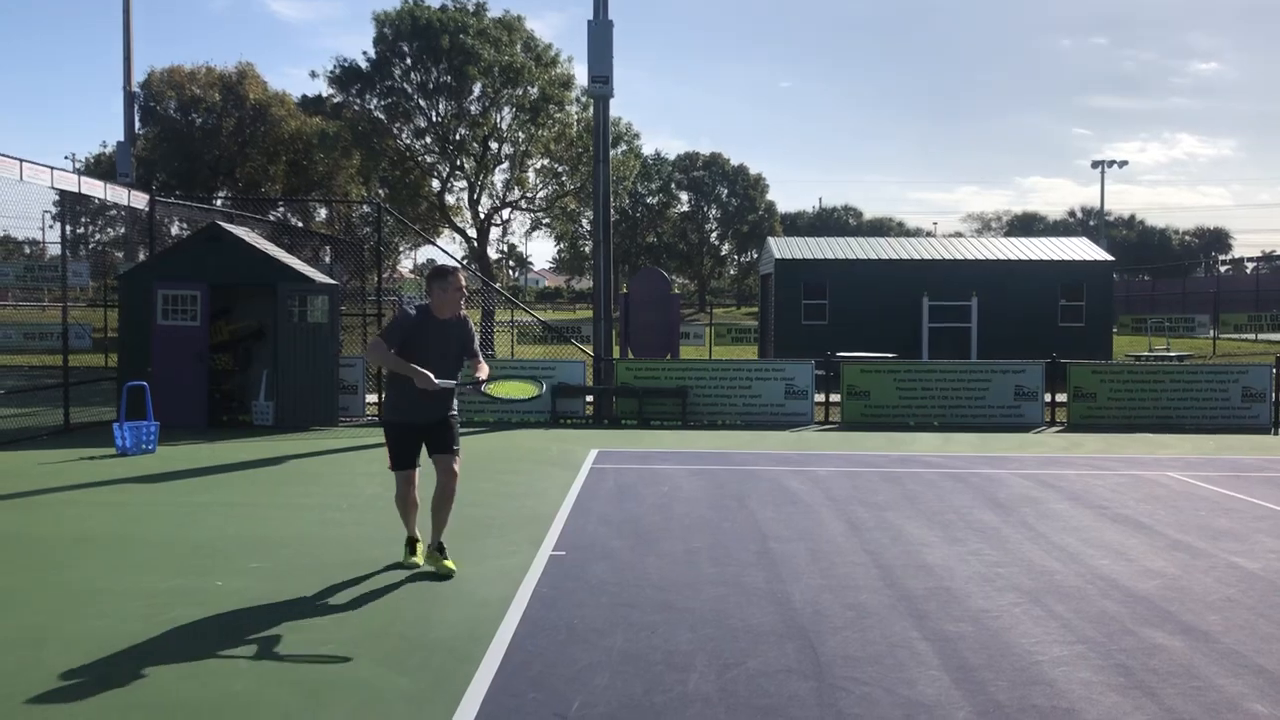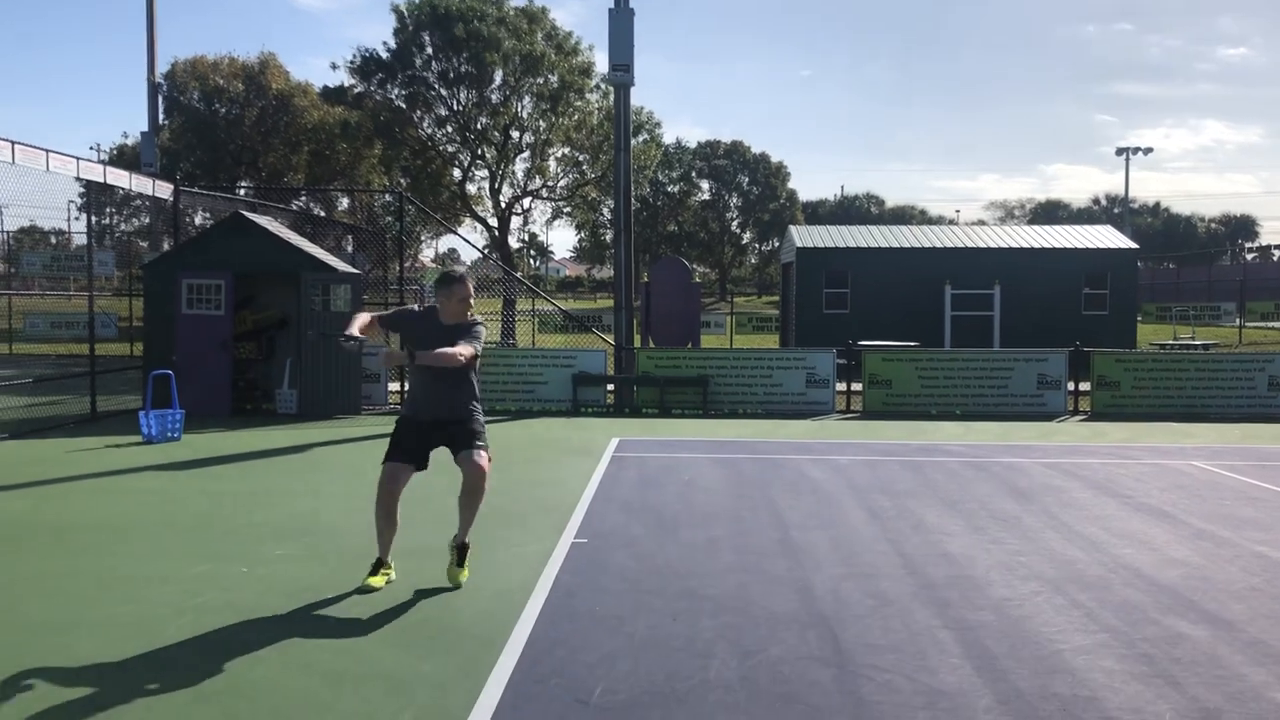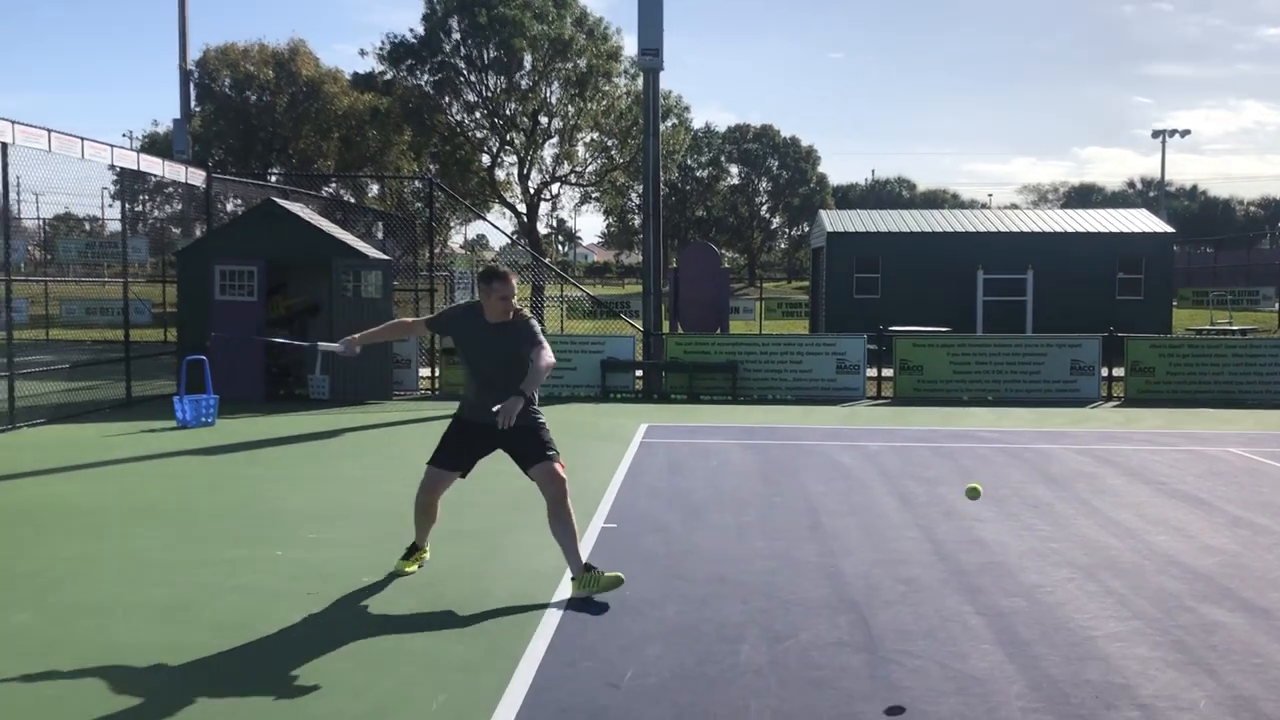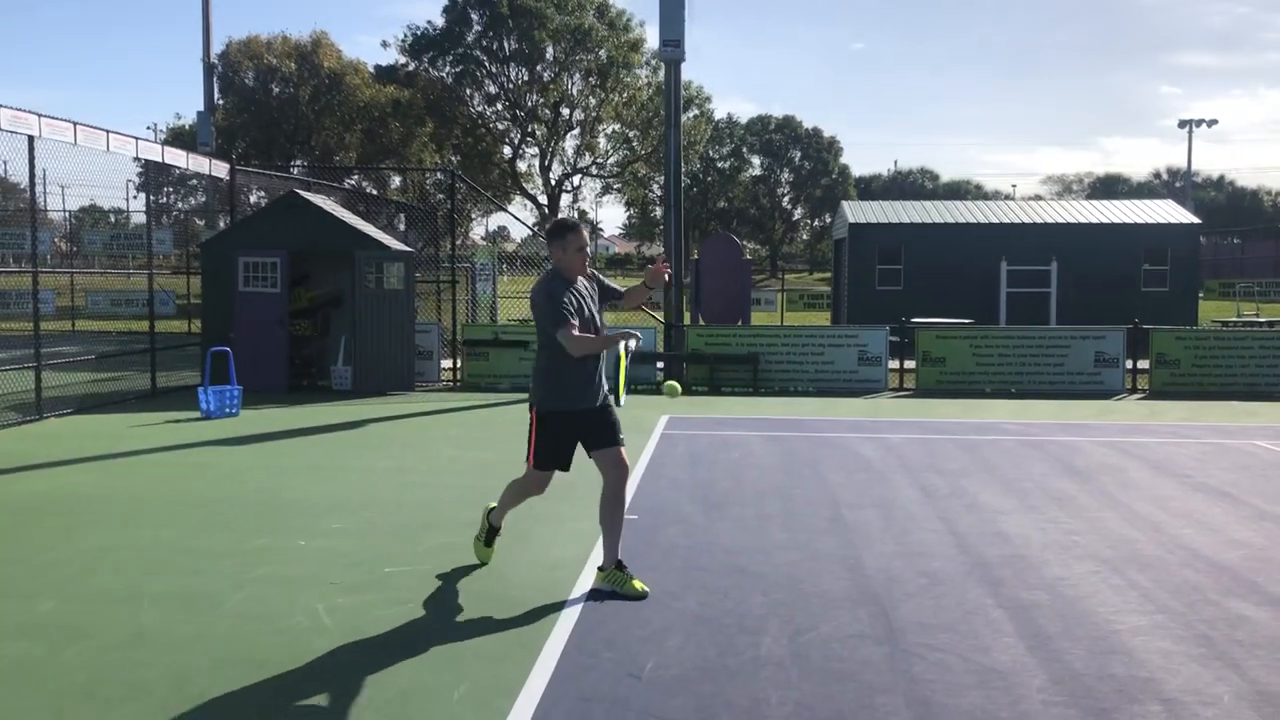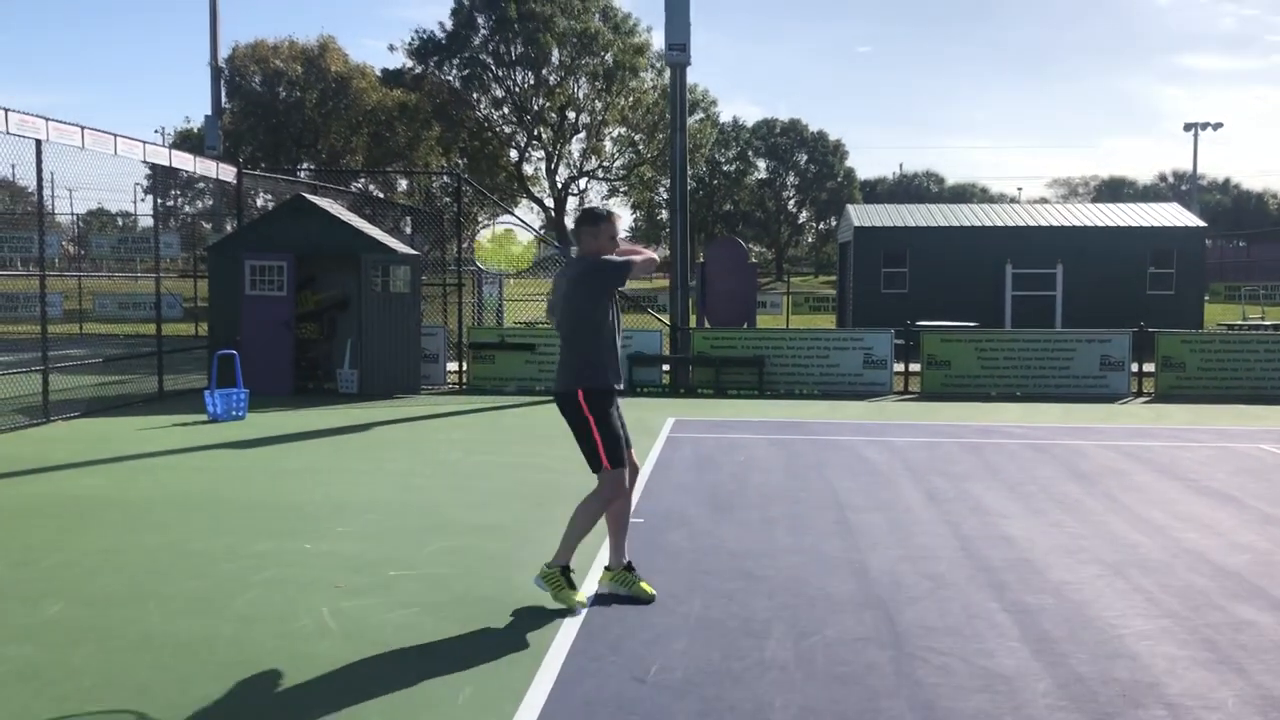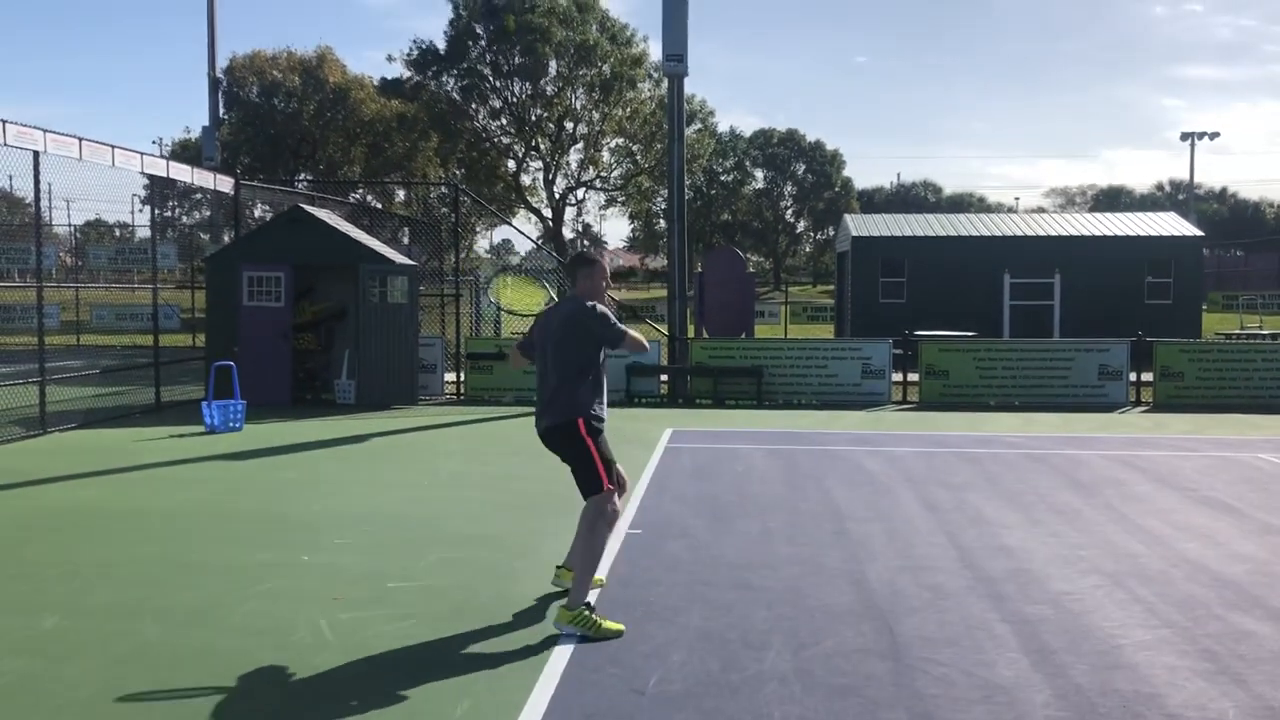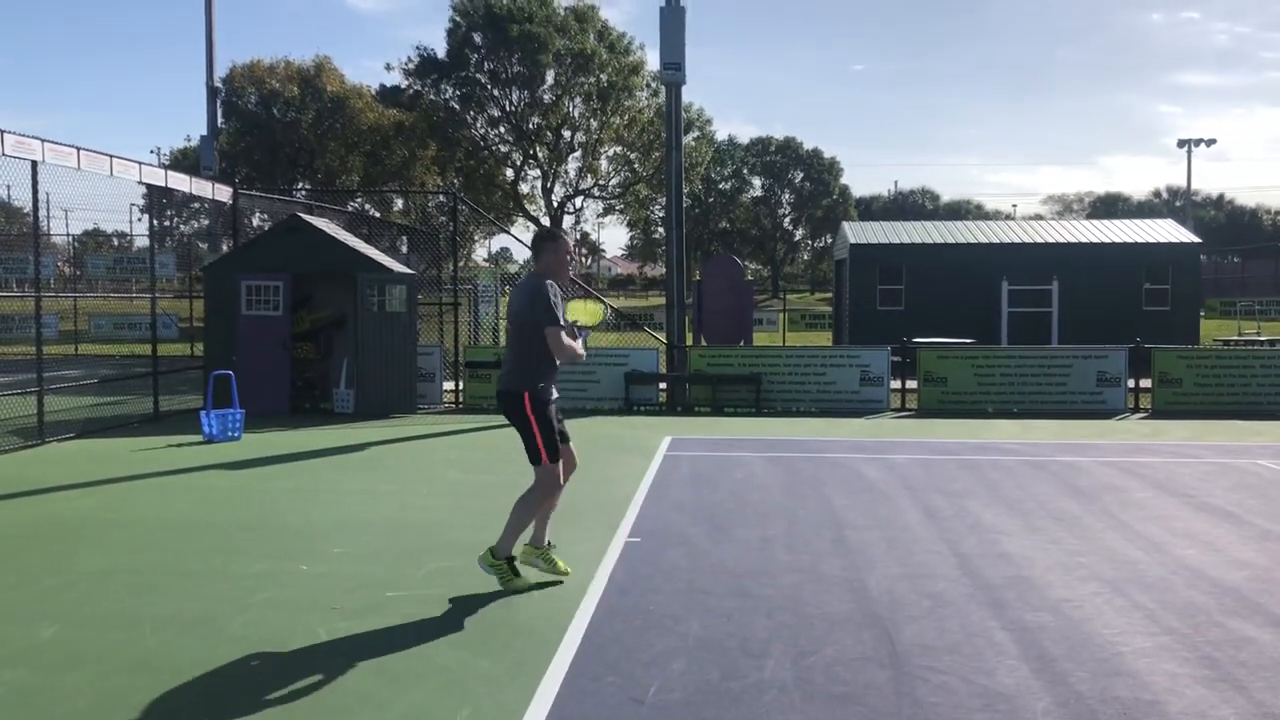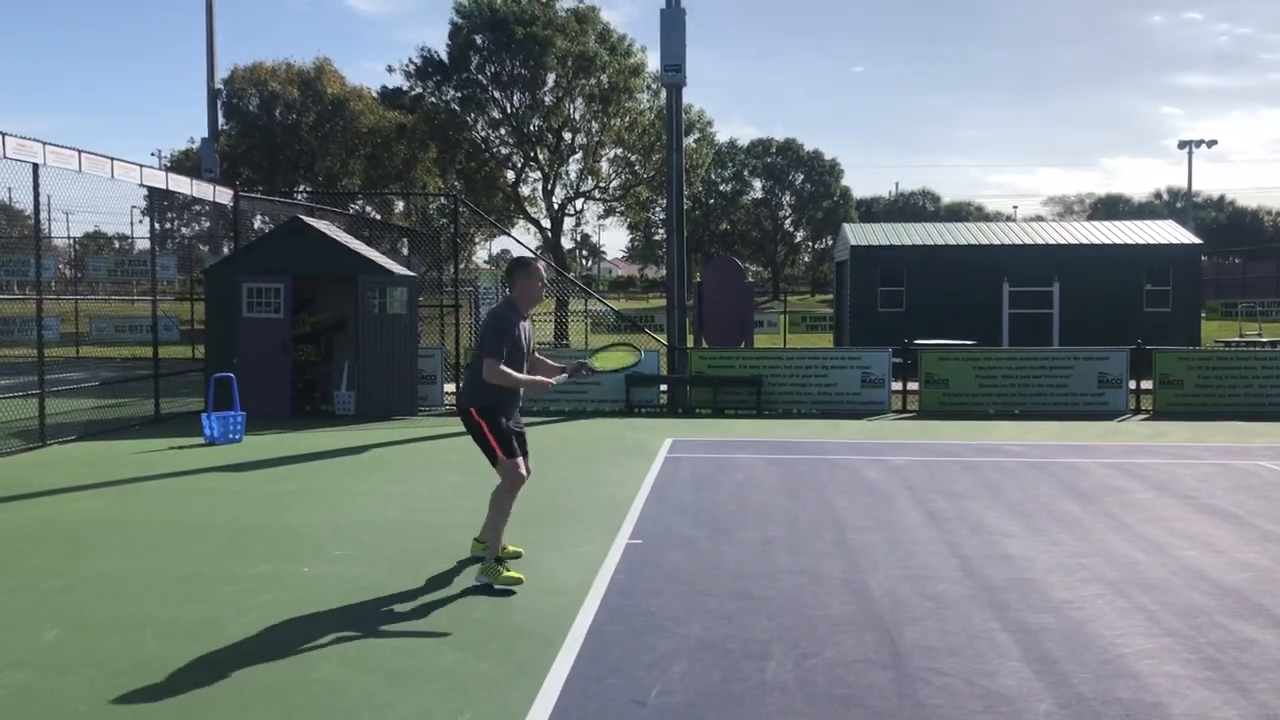
dt=0.3s
person 1, frame 1
left shoulder: (463, 324)
right shoulder: (409, 318)
left elbow: (478, 363)
right elbow: (372, 351)
left wrist: (480, 374)
right wrist: (414, 371)
left hip: (442, 412)
right hip: (401, 415)
left knee: (449, 472)
right knee: (406, 484)
left ankle: (436, 546)
right ankle: (413, 538)
person 1, frame 2
left shoulder: (474, 327)
right shoulder: (415, 317)
left elbow: (457, 356)
right elbow: (370, 318)
left wrist: (410, 357)
right wrist: (353, 329)
left hip: (462, 415)
right hip: (418, 415)
left knee: (478, 470)
right knee: (388, 484)
left ankle: (460, 543)
right ankle: (384, 562)
person 1, frame 3
left shoulder: (525, 325)
right shoulder: (462, 316)
left elbow: (545, 361)
right elbow: (411, 325)
left wrist: (519, 397)
right wrist: (361, 338)
left hip: (521, 416)
right hip: (474, 418)
left knee: (556, 483)
right knee: (429, 488)
left ankle: (582, 575)
right ankle: (419, 548)
person 1, frame 4
left shoulder: (589, 279)
right shoulder: (550, 291)
left elbow: (628, 299)
right elbow: (575, 345)
left wrist: (654, 278)
right wrist: (619, 337)
left hip: (593, 397)
right hip: (553, 403)
left knee: (617, 470)
right knee: (537, 480)
left ankle: (610, 567)
right ankle: (495, 515)
person 1, frame 5
left shoulder: (568, 274)
right shoulder: (593, 268)
left elbow: (552, 314)
right elbow: (650, 261)
right wrist: (623, 252)
left hip: (595, 389)
right hip: (585, 391)
left knee: (629, 471)
right knee: (612, 486)
left ankle: (617, 569)
right ankle: (556, 568)
person 1, frame 6
left shoulder: (548, 317)
right shoulder: (590, 313)
left elbow: (516, 358)
right elbow: (639, 344)
right wrist: (616, 335)
left hip: (554, 423)
right hip: (575, 423)
left knee: (618, 484)
right knee: (601, 510)
left ankle: (572, 568)
right ankle: (574, 609)
person 1, frame 7
left shoulder: (526, 288)
right shoulder: (545, 289)
right elbow: (562, 348)
left wrist: (566, 338)
right wrist: (578, 347)
left hip: (535, 393)
right hip: (527, 394)
left knee: (567, 464)
right knee: (549, 481)
left ankle: (537, 546)
right ankle: (499, 555)
person 1, frame 8
left shoulder: (523, 318)
right shoulder: (501, 319)
left elbow: (531, 359)
right elbow: (491, 373)
left wrist: (565, 369)
right wrist: (535, 382)
left hip: (505, 407)
right hip: (481, 407)
left knee: (519, 475)
right knee: (514, 477)
left ankle: (485, 539)
right ankle: (490, 565)
